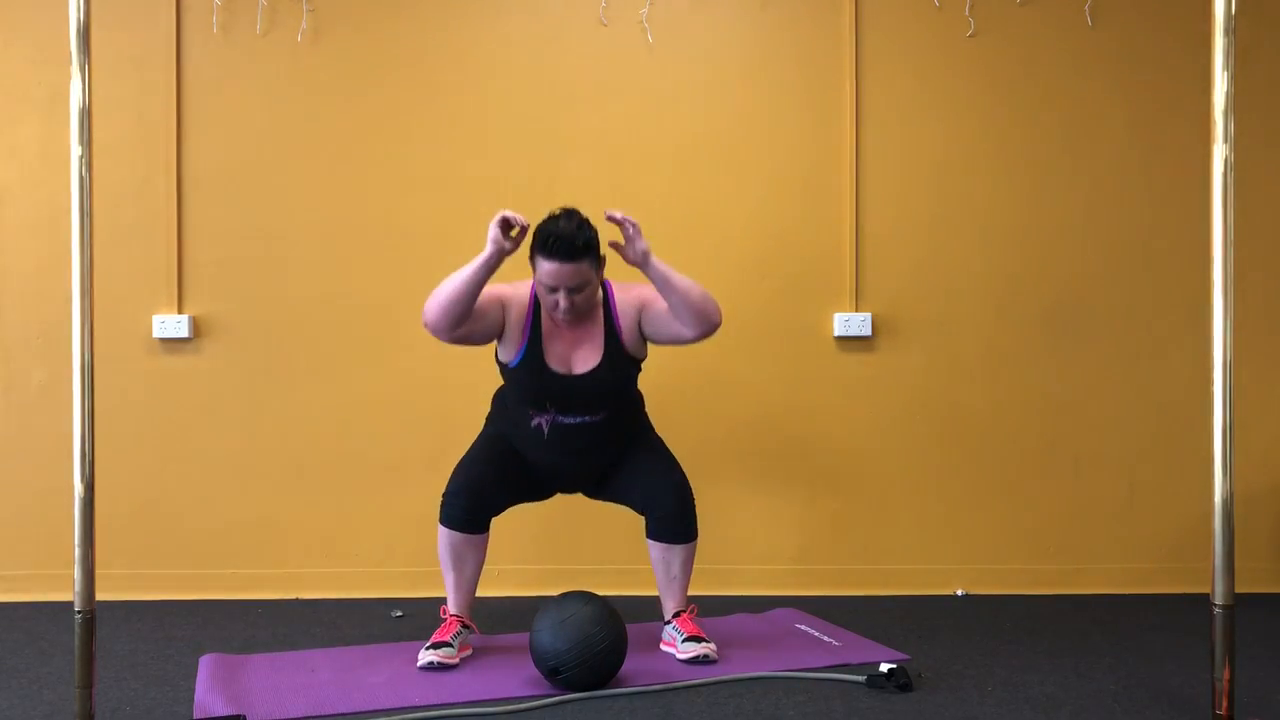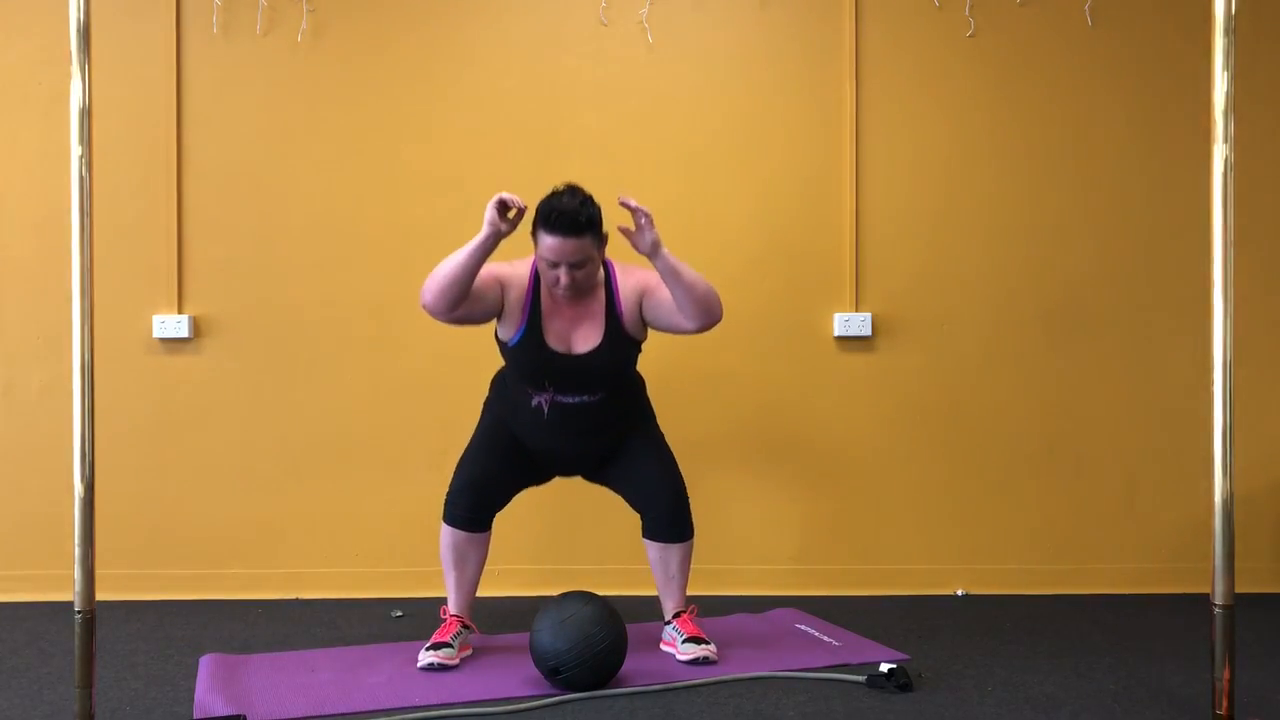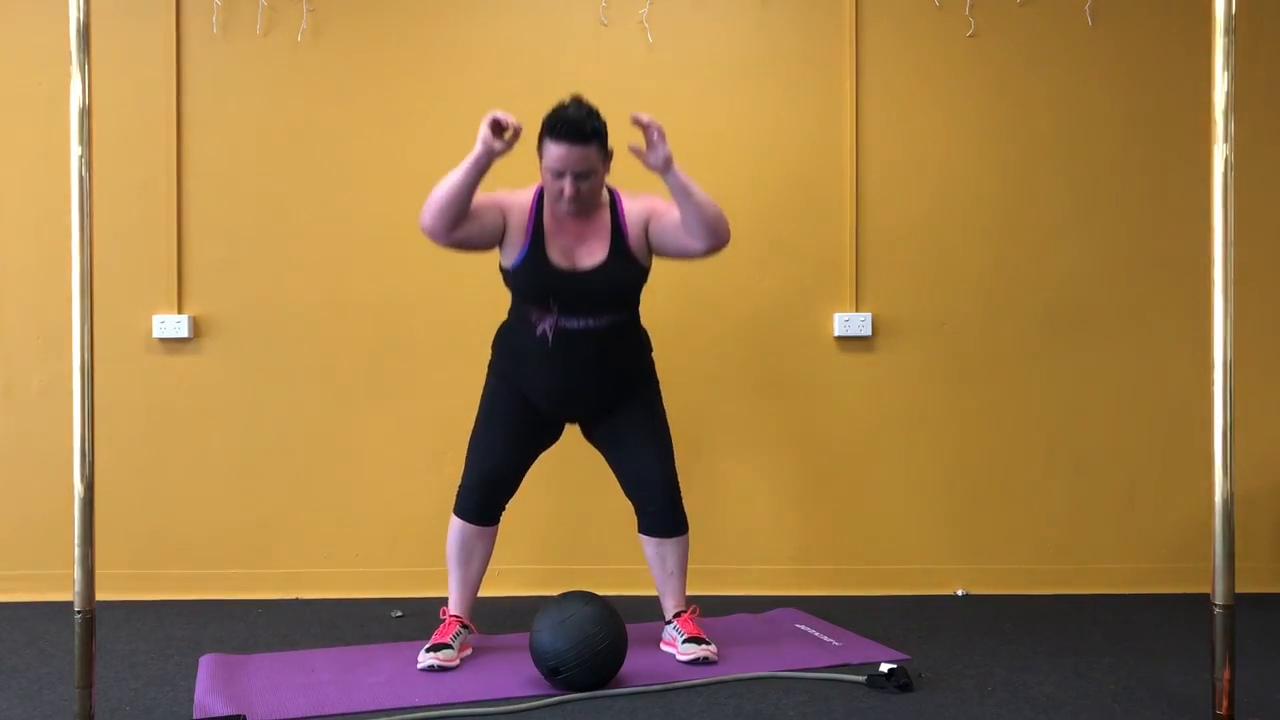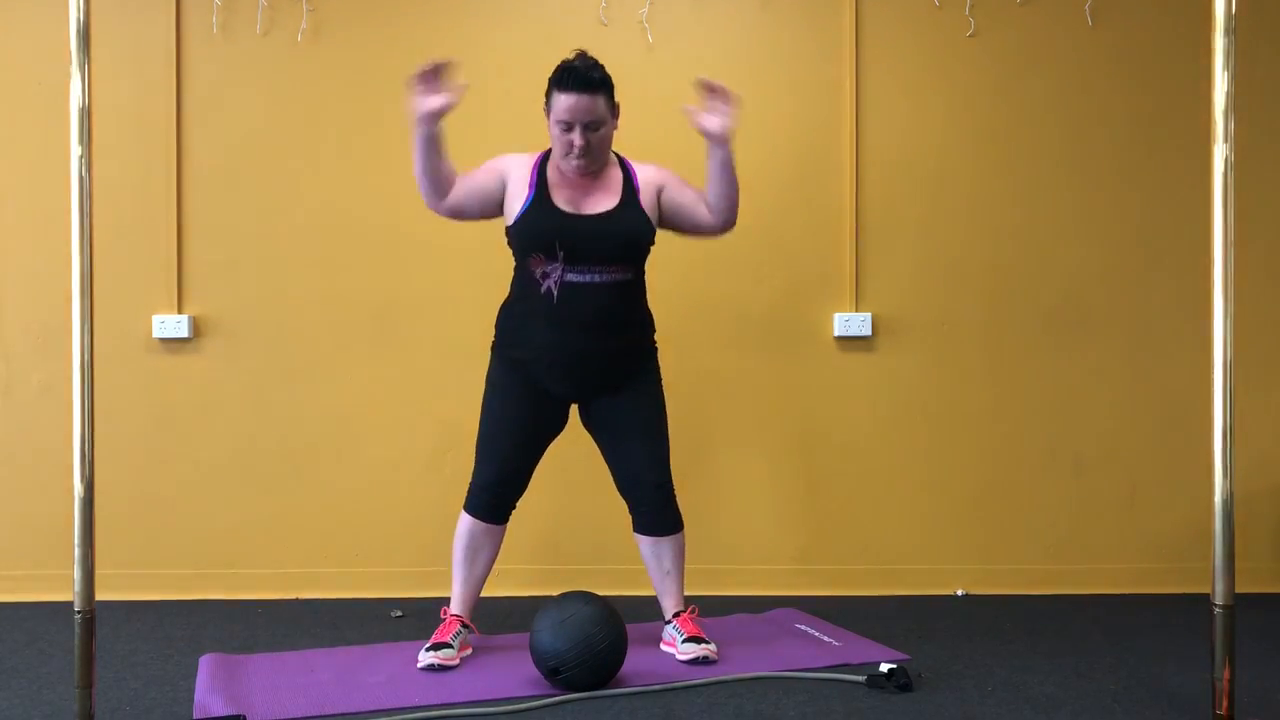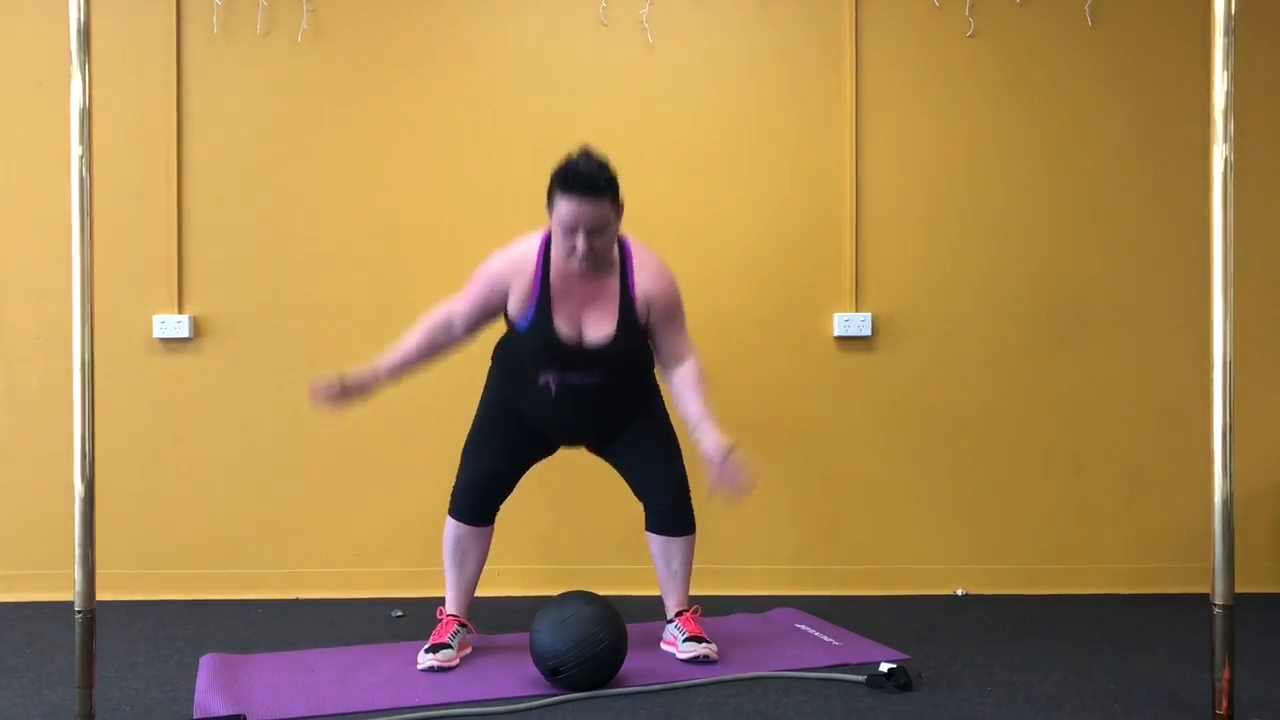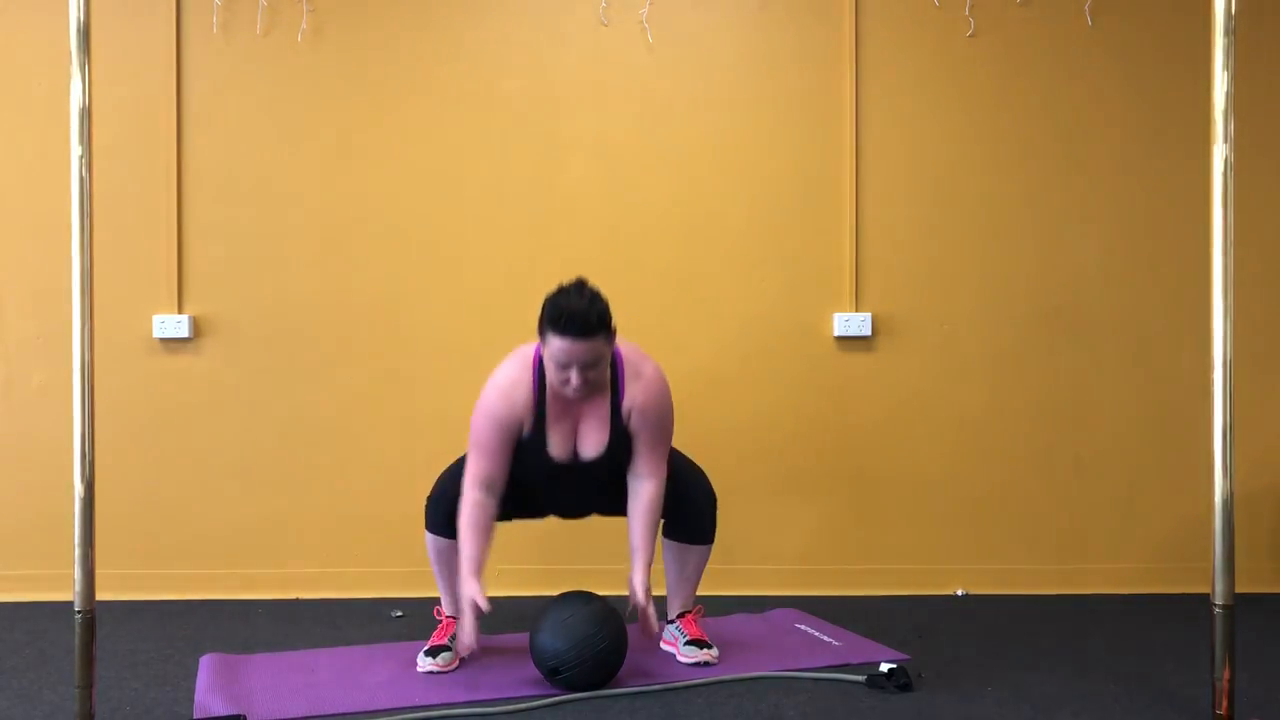
dt=0.3s
person 1, frame 1
left shoulder: (631, 307)
right shoulder: (510, 307)
left elbow: (704, 323)
right elbow: (437, 322)
left wrist: (648, 264)
right wrist: (489, 258)
left hip: (616, 449)
right hip: (521, 447)
left knee: (673, 500)
right knee: (463, 498)
left ankle: (678, 622)
right ankle: (455, 625)
person 1, frame 2
left shoulder: (632, 289)
right shoulder: (510, 286)
left elbow: (704, 315)
right elbow: (435, 302)
left wrist: (657, 253)
right wrist: (487, 238)
left hip: (617, 432)
right hip: (520, 429)
left knee: (667, 498)
right knee: (467, 495)
left ankle: (678, 622)
right ankle: (455, 624)
person 1, frame 3
left shoulder: (638, 217)
right shoulder: (513, 213)
left elbow: (711, 238)
right elbow: (436, 227)
left wrist: (669, 172)
right wrist: (481, 158)
left hip: (620, 390)
right hip: (524, 385)
left knee: (658, 490)
right knee: (480, 489)
left ankle: (678, 620)
right ankle: (456, 623)
person 1, frame 4
left shoulder: (648, 183)
right shoulder: (516, 175)
left elbow: (719, 217)
right elbow: (439, 196)
left wrist: (718, 143)
right wrist: (426, 123)
left hip: (623, 372)
right hip: (527, 365)
left knee: (650, 490)
right knee: (492, 486)
left ankle: (678, 620)
right ankle: (456, 622)
person 1, frame 5
left shoulder: (648, 276)
right shoulder: (516, 264)
left elbow: (678, 360)
right elbow: (451, 321)
left wrist: (707, 430)
right wrist: (373, 374)
left hip: (622, 410)
right hip: (523, 406)
left knee: (668, 495)
right knee: (474, 492)
left ankle: (680, 623)
right ankle: (453, 624)
person 1, frame 6
left shoulder: (643, 382)
right shoulder: (510, 386)
left elbow: (647, 478)
right elbow: (481, 484)
left wrist: (640, 573)
right wrist: (469, 579)
left hip: (611, 481)
right hip: (530, 481)
left knee: (695, 500)
right knee: (447, 501)
left ankle: (681, 620)
right ankle: (452, 623)
